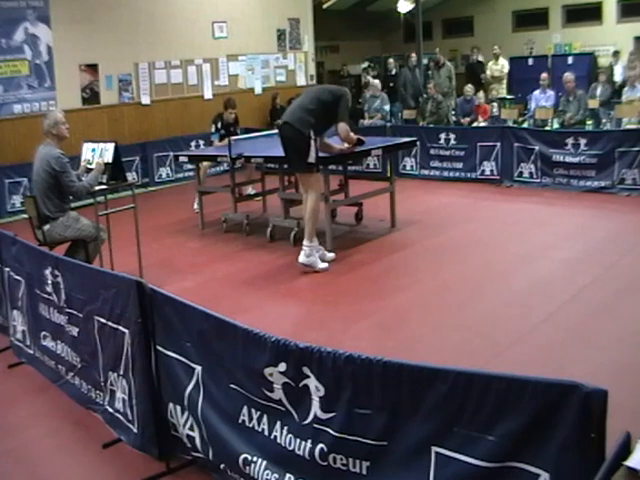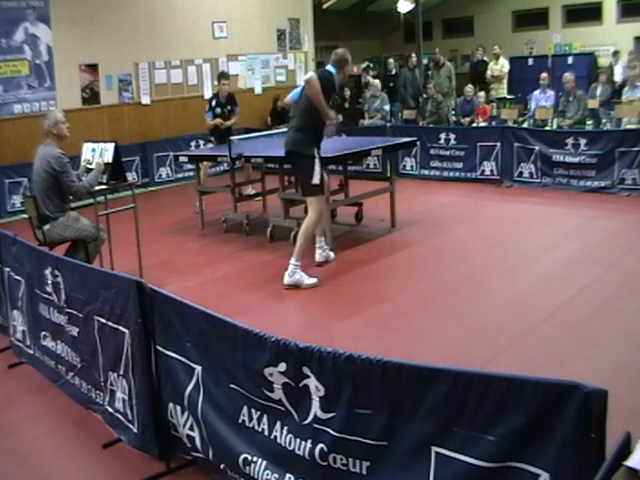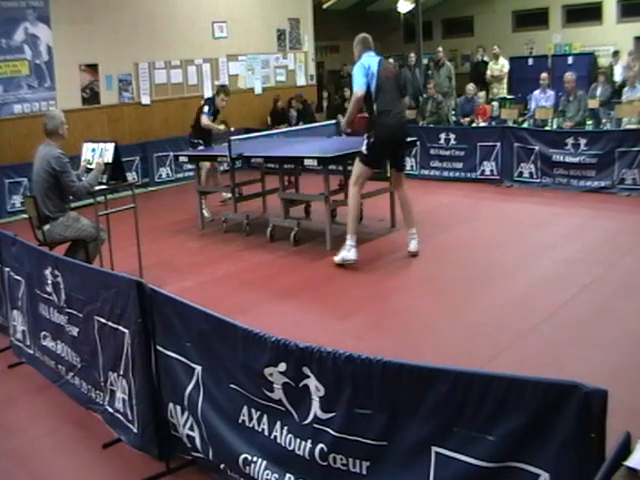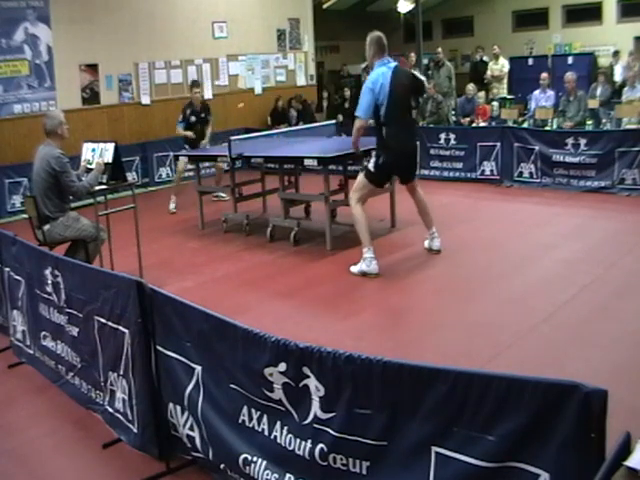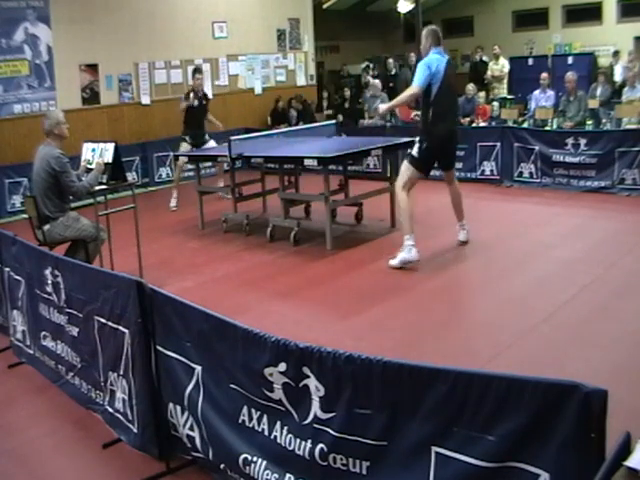
dt=1s
person 1, frame 1
left shoulder: (323, 95)
right shoulder: (342, 95)
left elbow: (320, 143)
right elbow: (343, 133)
left wrist: (341, 149)
right wrist: (353, 139)
left hip: (287, 127)
right hip: (299, 129)
left knee: (307, 190)
right knee: (314, 190)
left ankle: (314, 247)
right ankle: (307, 252)
person 1, frame 2
left shoulder: (317, 78)
right shoulder: (327, 75)
right elbow: (309, 78)
right wrist: (326, 112)
left hip: (295, 143)
right hip: (304, 146)
left knee: (322, 188)
right knee: (316, 209)
left ankle: (321, 248)
right ankle: (293, 271)
person 1, frame 3
left shoulder: (362, 65)
right shoulder: (390, 67)
left elbow: (358, 95)
right elbow: (404, 102)
left wrist: (347, 118)
left hip: (380, 129)
right hip: (400, 127)
left knee: (355, 185)
right knee: (399, 186)
left ankle: (350, 246)
right ankle: (413, 240)
person 1, frame 4
left shoulder: (372, 81)
right shoulder: (404, 73)
left elbow: (361, 123)
right elbow: (424, 88)
left wrist: (355, 142)
left hip: (388, 150)
right hip: (409, 145)
left knee: (356, 198)
right knee: (413, 190)
left ankle: (369, 259)
right ankle: (433, 238)
person 1, frame 5
left shoulder: (427, 63)
right shoulder: (449, 64)
left elbow: (415, 91)
left wrist: (388, 106)
right wrist: (424, 112)
left hip: (431, 135)
right hip: (449, 132)
left knee: (402, 187)
right knee: (451, 181)
left ankle: (409, 247)
right ankle: (463, 230)
person 2, frame 1
left shoulder: (43, 151)
right shoulder: (56, 156)
right elbow: (77, 192)
left wrist: (81, 172)
right wrist: (96, 172)
left hip: (45, 221)
right hip: (55, 224)
left knee: (87, 231)
right knee: (98, 233)
person 2, frame 2
left shoulder: (43, 150)
right shoulder: (56, 156)
right elbow: (77, 191)
left wrist: (81, 171)
right wrist: (96, 172)
left hip: (45, 221)
right hip: (54, 224)
left knee: (88, 230)
right knee: (98, 233)
person 2, frame 3
left shoulder: (43, 151)
right shoulder: (56, 156)
right elbow: (77, 191)
left wrist: (81, 171)
right wrist: (96, 172)
left hip: (45, 221)
right hip: (54, 224)
left knee: (88, 230)
right knee: (98, 233)
person 2, frame 4
left shoulder: (43, 151)
right shoulder: (56, 156)
right elbow: (77, 191)
left wrist: (81, 171)
right wrist: (96, 172)
left hip: (45, 221)
right hip: (54, 224)
left knee: (88, 230)
right knee: (98, 233)
person 2, frame 5
left shoulder: (43, 151)
right shoulder: (56, 156)
right elbow: (77, 191)
left wrist: (81, 171)
right wrist: (96, 172)
left hip: (45, 221)
right hip: (54, 225)
left knee: (88, 230)
right knee: (98, 233)
person 3, frame 1
left shoulder: (235, 119)
right shoulder: (217, 121)
left elbow: (237, 136)
right elbow: (215, 144)
right wrist: (224, 143)
right knee: (205, 165)
left ankle: (248, 189)
right ankle: (198, 199)
person 3, frame 2
left shoulder: (232, 98)
right shoulder: (212, 101)
right elbow: (207, 125)
left wrist: (228, 123)
right wrist: (214, 122)
left hip: (229, 136)
right hip: (214, 138)
right knee: (205, 164)
left ankle: (248, 189)
person 3, frame 3
left shoulder: (217, 107)
right shoulder: (208, 105)
right elbow: (203, 122)
left wrist: (216, 128)
right wrist: (218, 127)
left hip: (207, 138)
right hip: (197, 138)
left knee: (214, 165)
right knee: (206, 166)
left ankle: (221, 193)
right ankle: (202, 205)
person 3, frame 4
left shoulder: (205, 106)
right shoulder: (186, 110)
right elbow: (178, 131)
left wrist: (206, 139)
right wrist: (186, 133)
left hip: (202, 143)
right hip: (188, 144)
left knee: (220, 166)
right knee: (180, 169)
left ankle: (216, 192)
right ankle: (173, 200)
person 3, frame 5
left shoulder: (205, 95)
right shoulder: (189, 94)
right elbow: (181, 108)
left wrist: (215, 121)
right wrist: (188, 102)
left hip: (202, 134)
right hip: (188, 135)
right knee: (180, 163)
left ankle: (221, 186)
right ankle: (174, 195)
